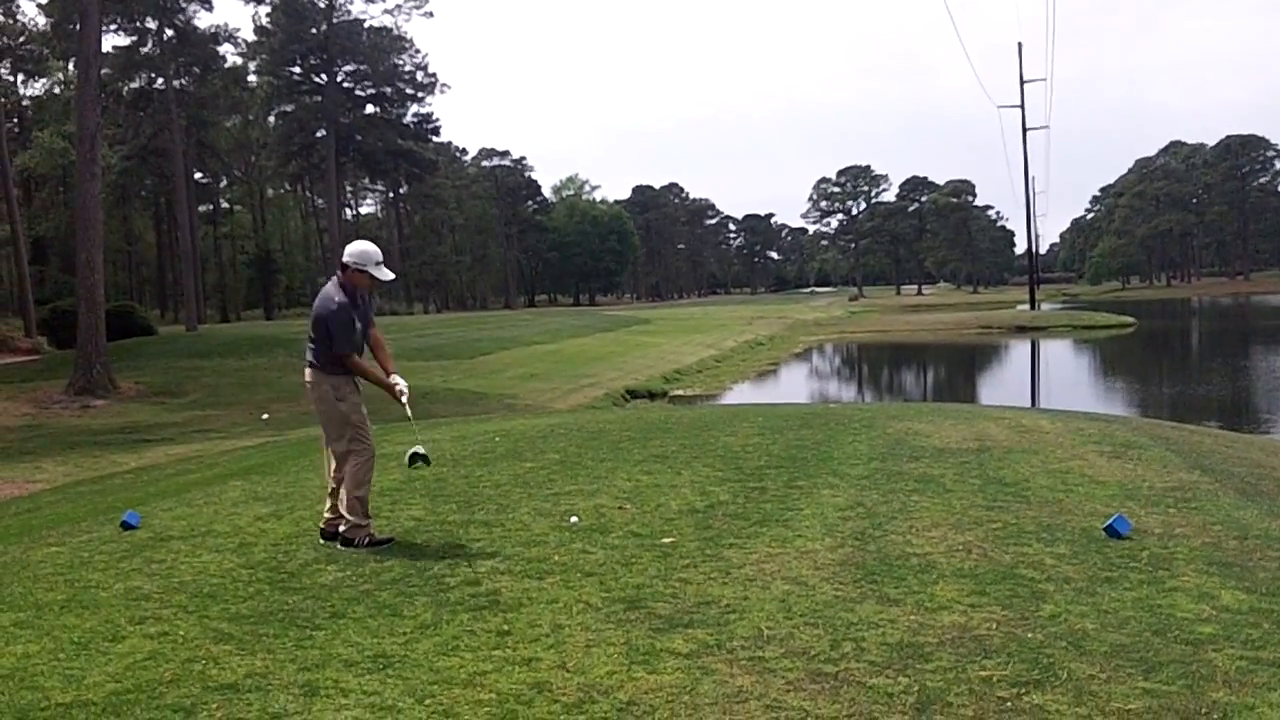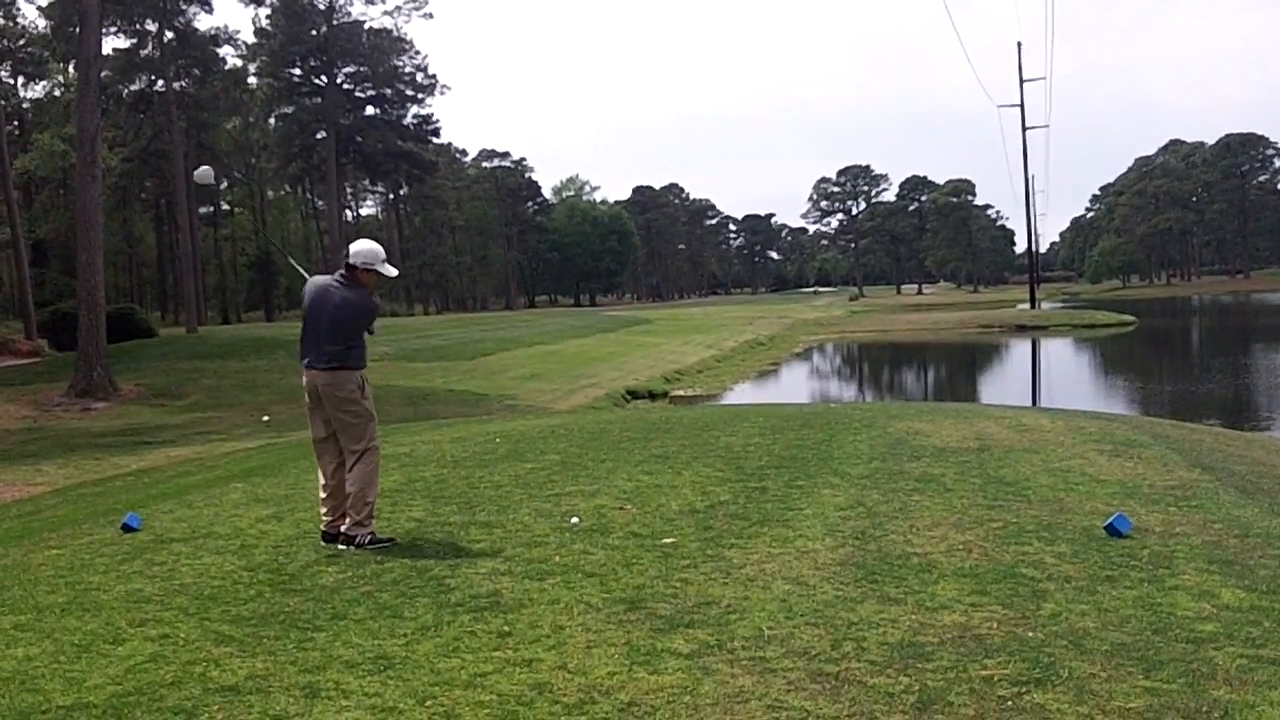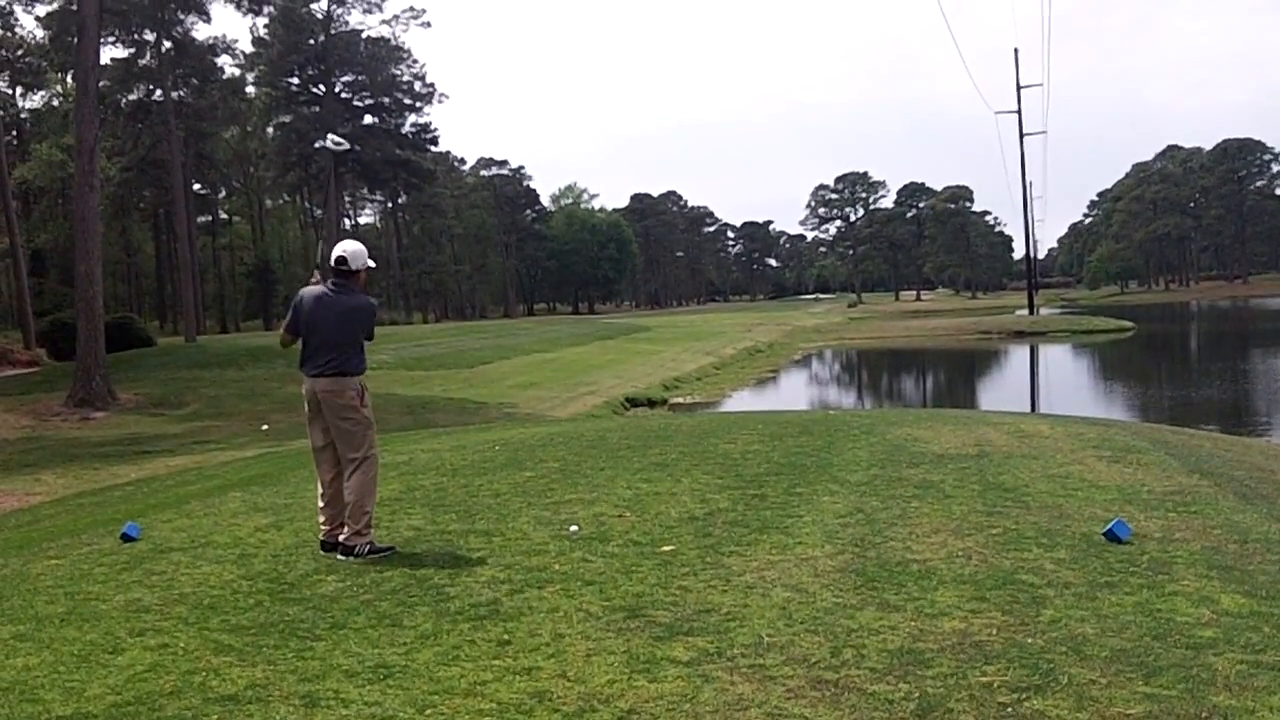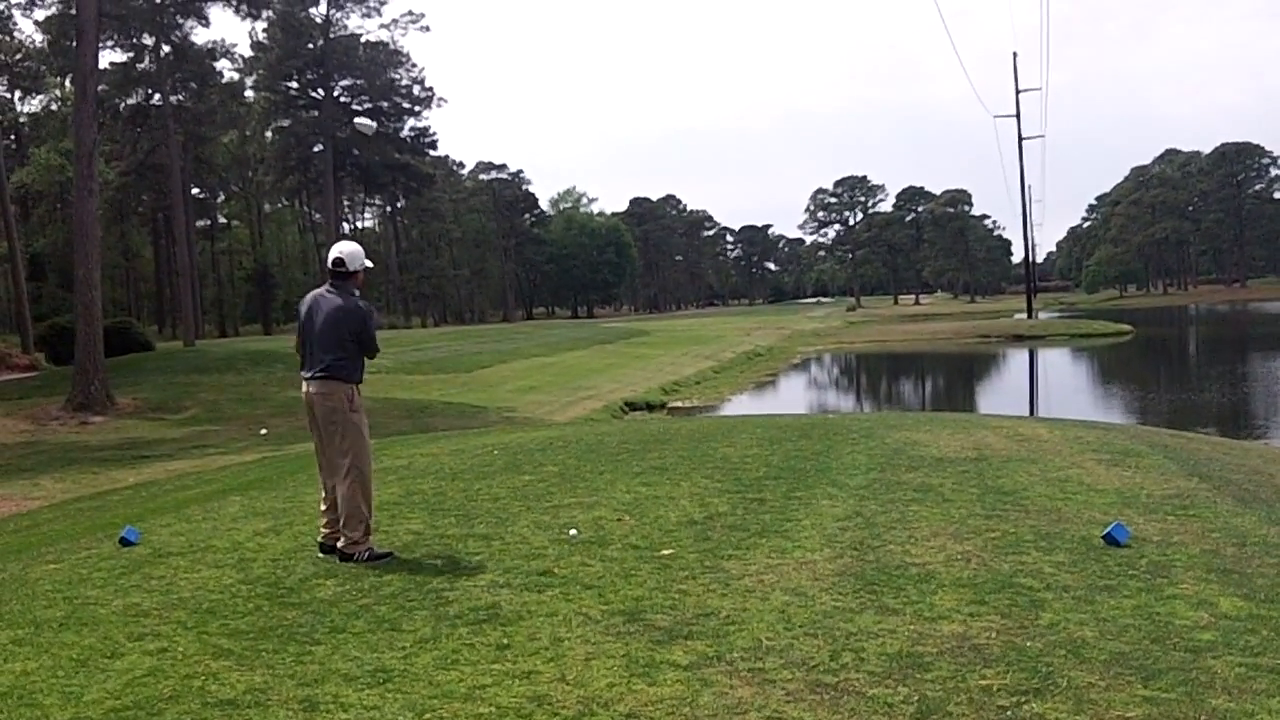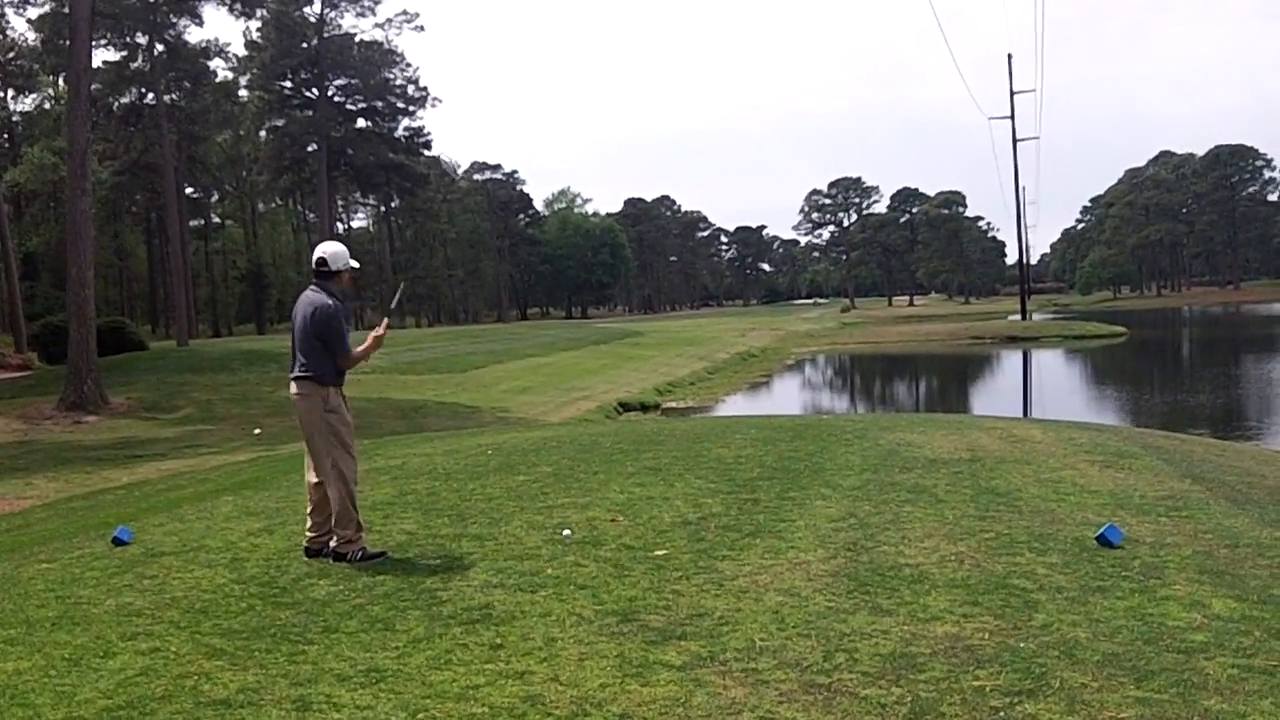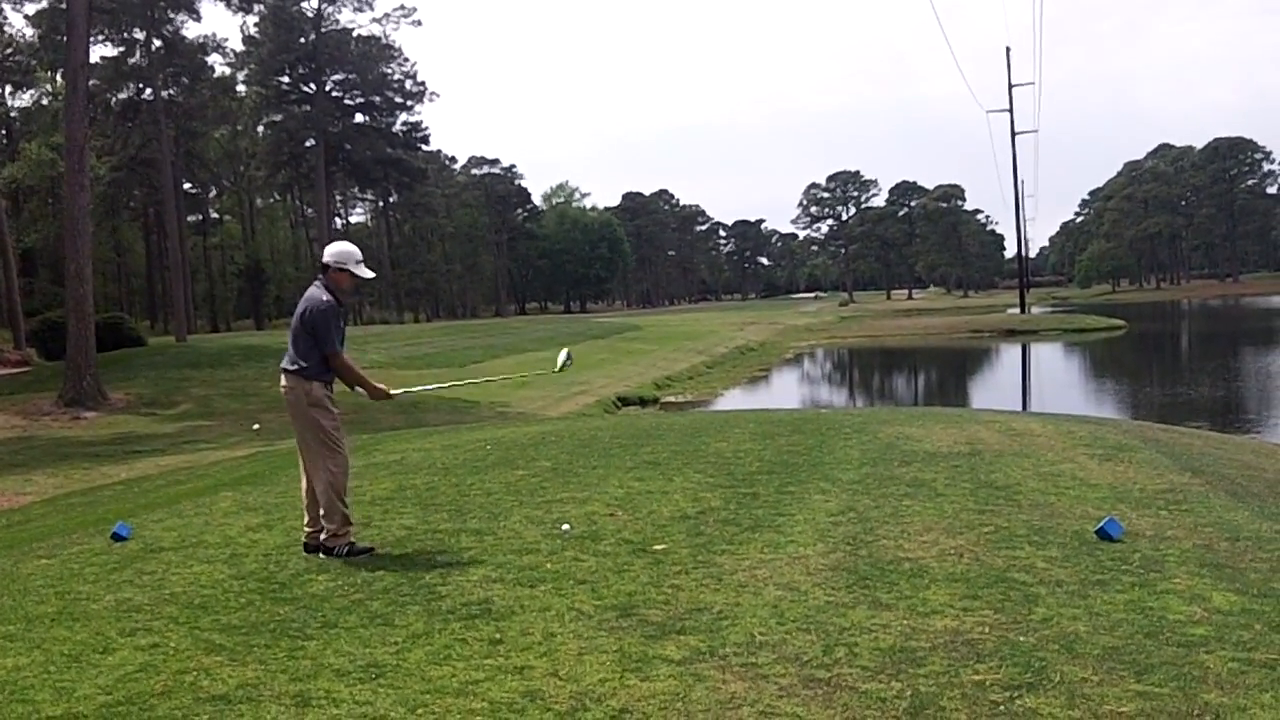
dt=0.4s
person 1, frame 1
left shoulder: (355, 294)
right shoulder: (337, 305)
left elbow: (374, 335)
right elbow: (348, 358)
left wrist: (393, 375)
right wrist: (385, 385)
left hip: (330, 379)
right hip: (332, 383)
left knee: (342, 454)
right knee: (357, 452)
left ankle: (333, 522)
right ankle: (354, 531)
person 1, frame 2
left shoulder: (313, 286)
right shoulder: (366, 304)
left hip: (312, 377)
right hip: (345, 380)
left knee: (329, 455)
right knee: (363, 453)
left ankle: (332, 525)
right ankle: (356, 530)
person 1, frame 3
left shoulder: (306, 297)
right shoulder: (365, 306)
left elbow: (285, 340)
left hip: (313, 385)
right hip: (345, 387)
left knee: (328, 463)
right knee: (360, 461)
left ankle: (331, 533)
right ankle: (355, 539)
person 1, frame 4
left shoulder: (309, 301)
right shoulder: (357, 309)
left elbow: (299, 347)
right elbow: (371, 352)
left hip: (312, 387)
right hip: (339, 392)
left knee: (331, 467)
right knee: (354, 466)
left ankle: (330, 536)
right ankle: (353, 544)
person 1, frame 5
left shoulder: (307, 299)
right shoulder: (329, 308)
right elbow: (344, 361)
left wrist: (363, 348)
right wrist: (372, 343)
left hip: (307, 389)
right hip: (321, 393)
left knee: (320, 468)
right knee: (340, 467)
left ankle: (318, 540)
right ankle: (346, 544)
person 1, frame 6
left shoulder: (319, 296)
right shoulder: (324, 305)
right elbow: (335, 359)
left wrist: (357, 384)
right wrist: (370, 387)
left hip: (305, 384)
right hip: (308, 388)
left knee: (316, 463)
right knee: (331, 461)
left ankle: (316, 535)
right ankle: (335, 538)
